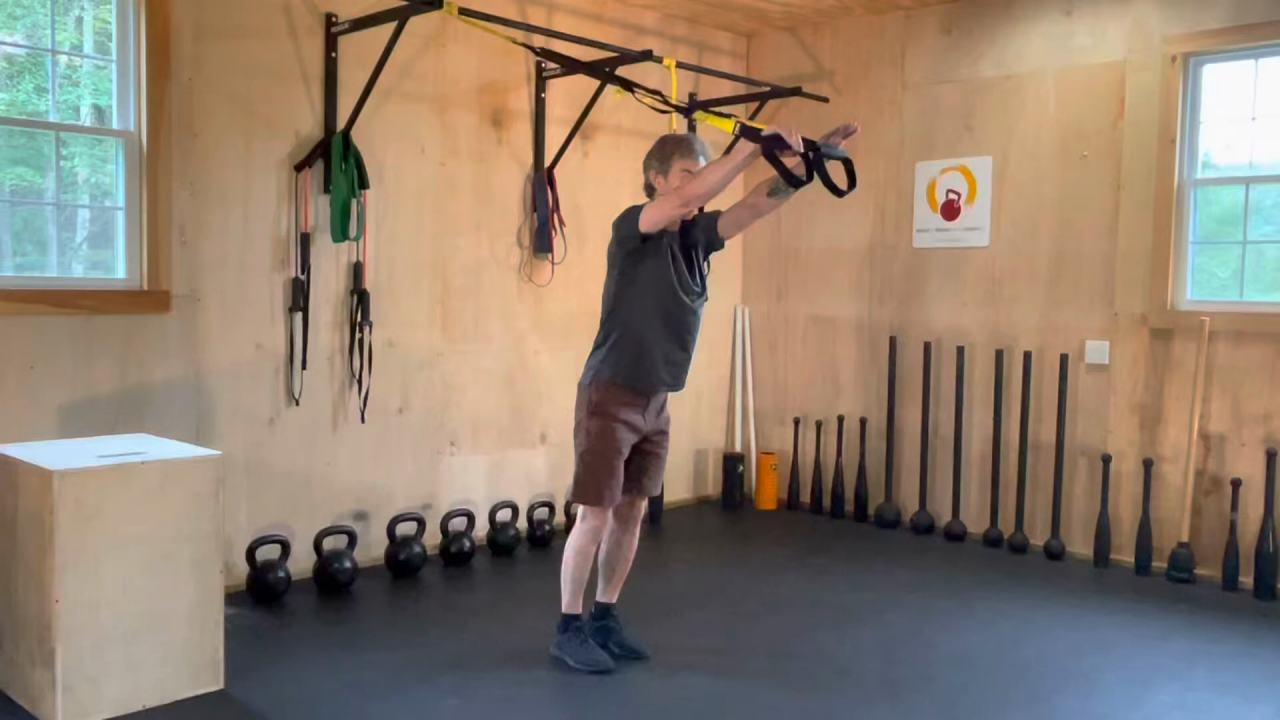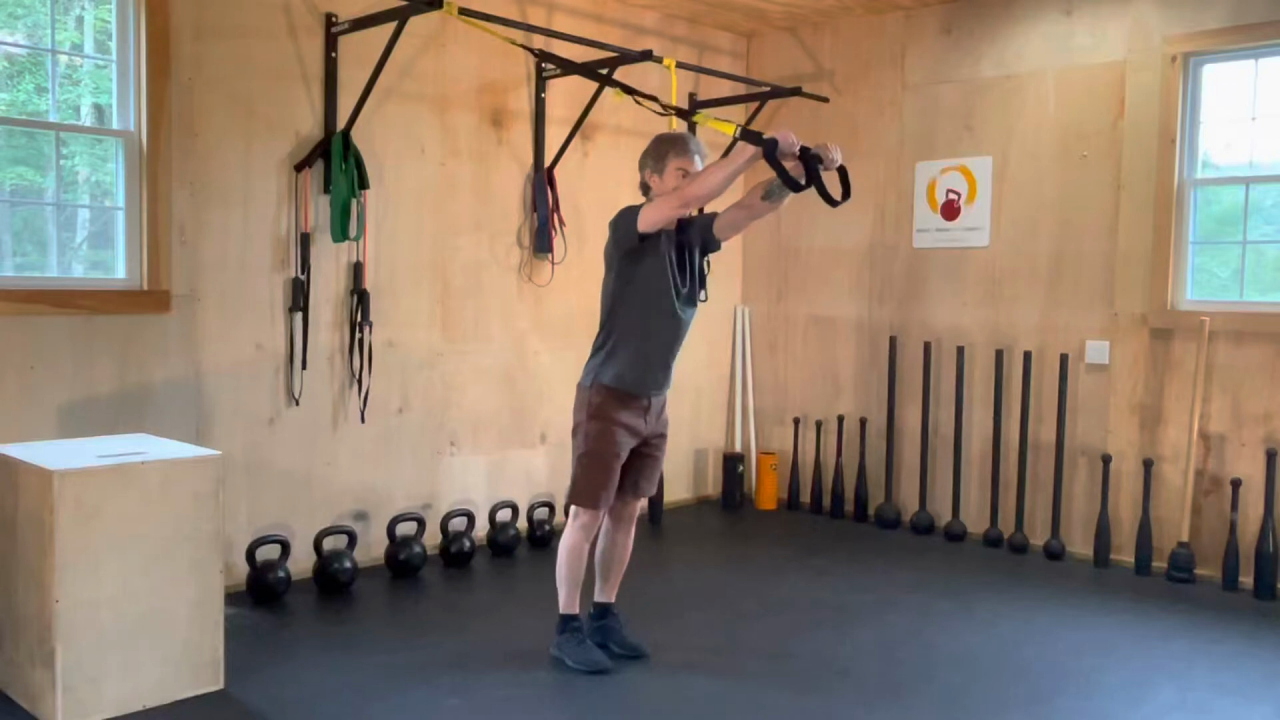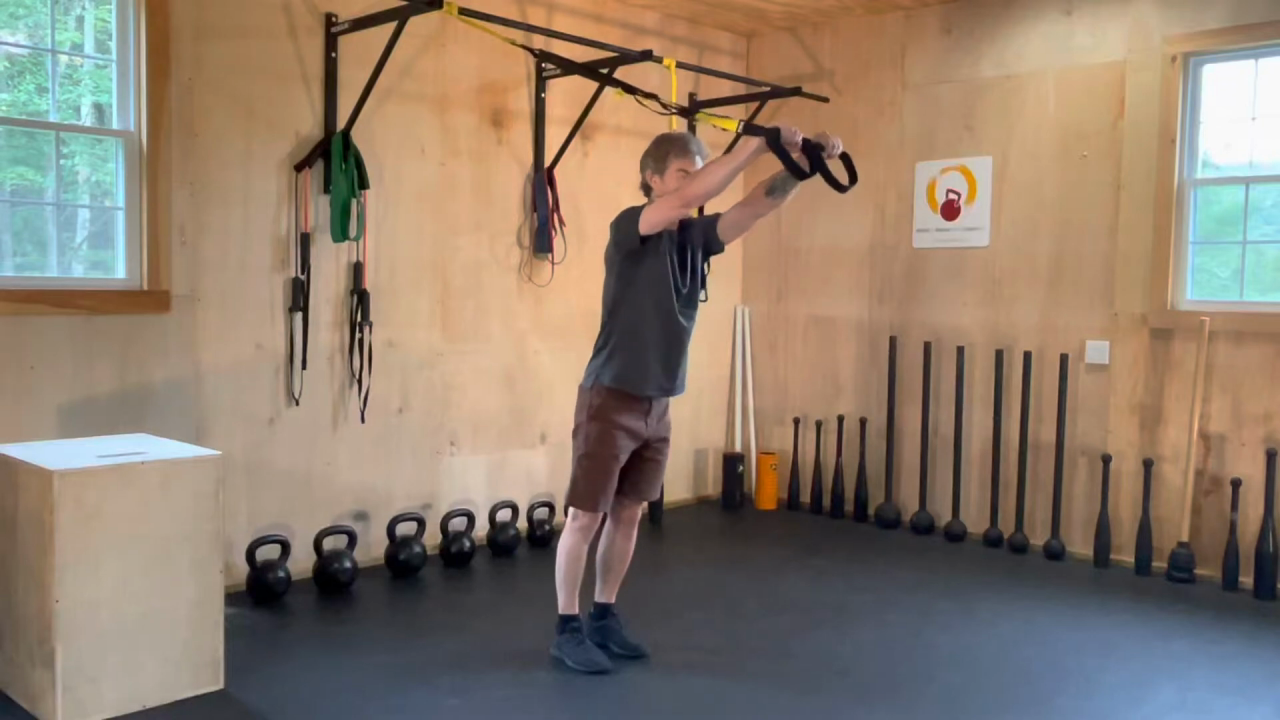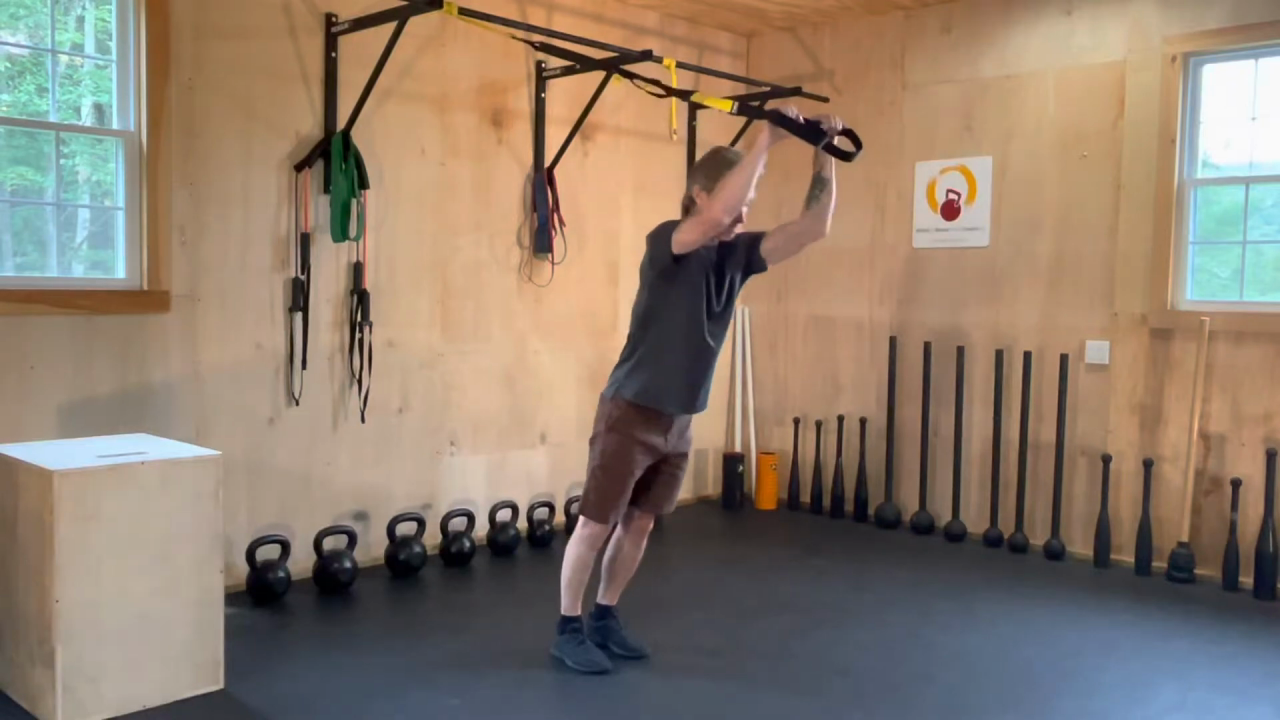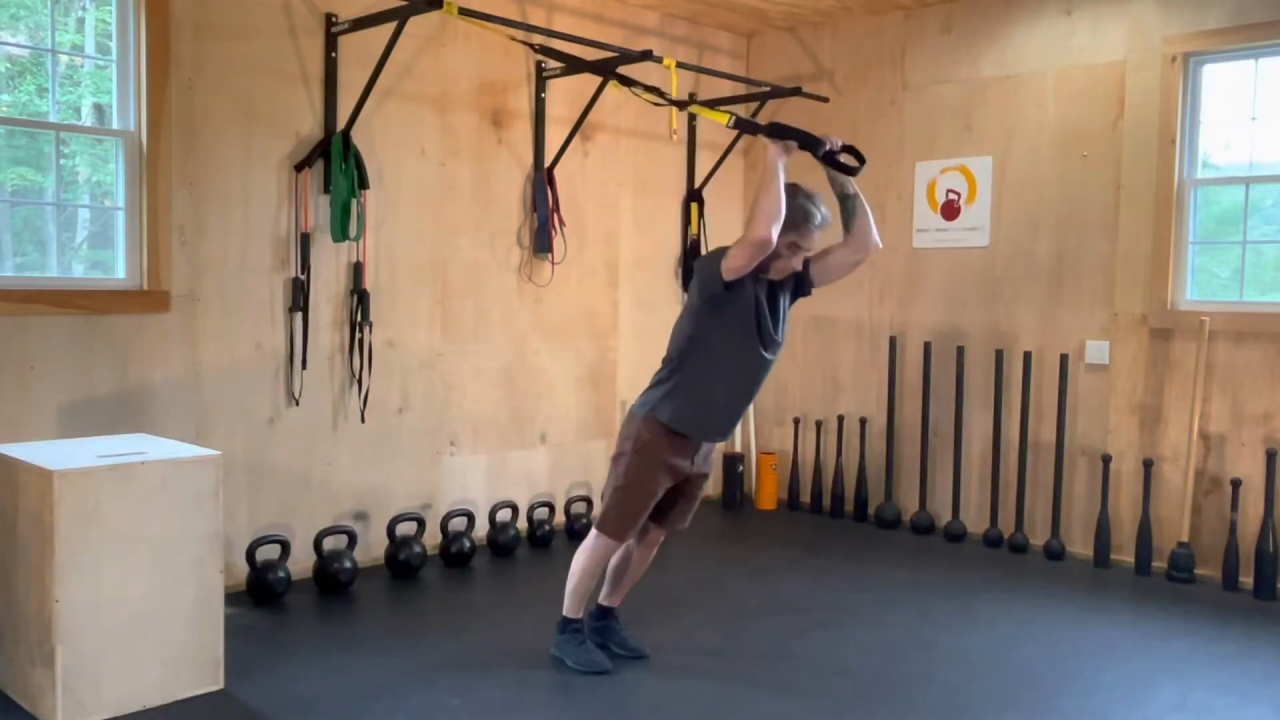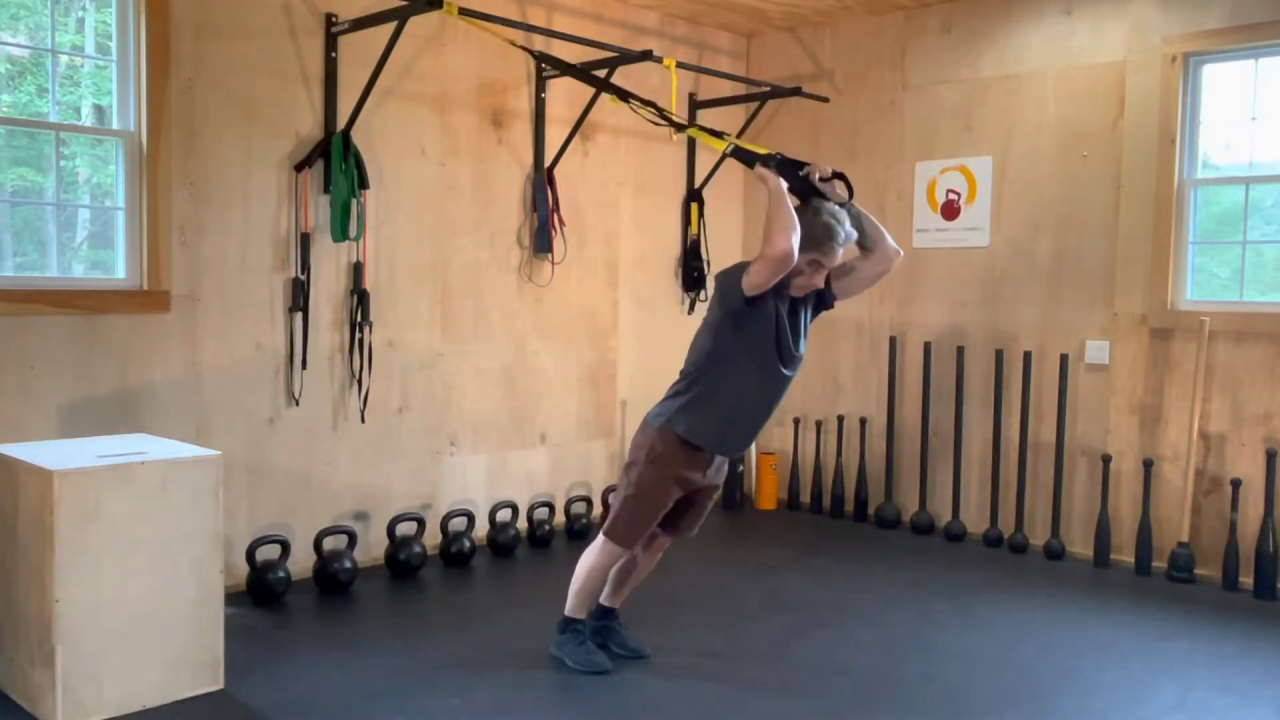
dt=0.5s
person 1, frame 1
left shoulder: (698, 234)
right shoulder: (631, 227)
left elbow: (759, 202)
right elbow: (686, 198)
right wrist: (753, 146)
left hip: (655, 401)
right hip: (608, 396)
left knee: (630, 513)
right knee: (594, 516)
left ankle: (604, 618)
right ankle: (569, 629)
person 1, frame 2
left shoulder: (693, 235)
right shoulder: (629, 226)
left elbow: (754, 206)
right elbow: (689, 197)
left wrist: (802, 167)
right wrist: (755, 149)
left hip: (653, 402)
right hip: (607, 398)
left knee: (625, 513)
right knee: (587, 516)
left ankle: (603, 618)
right ankle: (567, 629)
person 1, frame 3
left shoulder: (695, 236)
right shoulder: (631, 228)
left elbow: (756, 205)
right elbow: (689, 197)
left wrist: (804, 163)
right wrist: (755, 145)
left hip: (656, 404)
right hip: (610, 400)
left knee: (627, 515)
right knee: (585, 517)
left ankle: (603, 618)
right ankle: (567, 629)
person 1, frame 4
left shoulder: (739, 253)
right shoulder: (667, 243)
left elbow: (812, 226)
right elbow: (714, 216)
left wrist: (823, 155)
right wrist: (764, 142)
left hip: (678, 420)
right hip: (630, 413)
left knee: (639, 524)
right knee: (596, 526)
left ankle: (604, 619)
right ankle: (568, 630)
person 1, frame 5
left shoulder: (788, 281)
right shoulder: (718, 272)
left elbow: (864, 245)
right elbow: (758, 236)
left wrist: (840, 176)
right wrist: (775, 161)
left hip: (703, 444)
right hip: (658, 432)
left knee: (650, 537)
right knee: (610, 535)
left ankle: (604, 620)
right ankle: (568, 630)
person 1, frame 6
left shoulder: (809, 295)
right shoulder: (739, 286)
left elbow: (885, 255)
right elbow: (781, 251)
left wrist: (836, 199)
right wrist: (775, 186)
left hip: (716, 456)
right hip: (670, 442)
left knee: (655, 542)
right knee: (617, 541)
left ankle: (605, 620)
right ankle: (569, 631)
